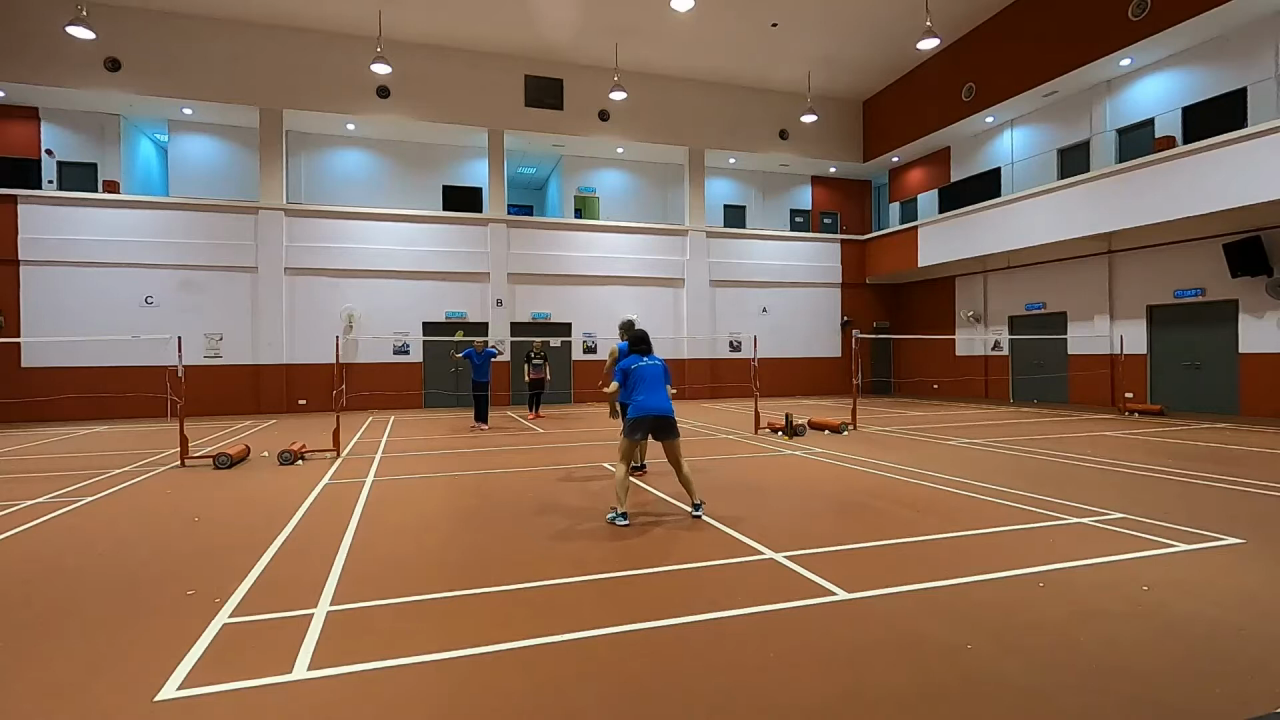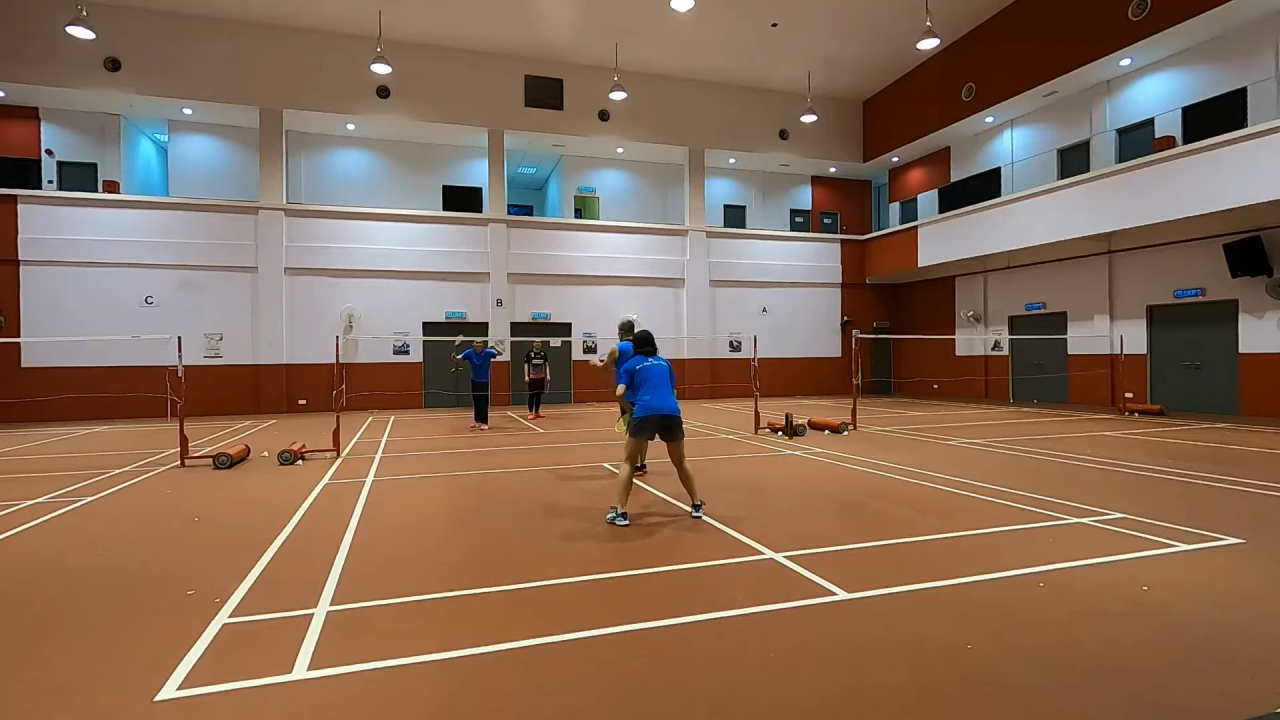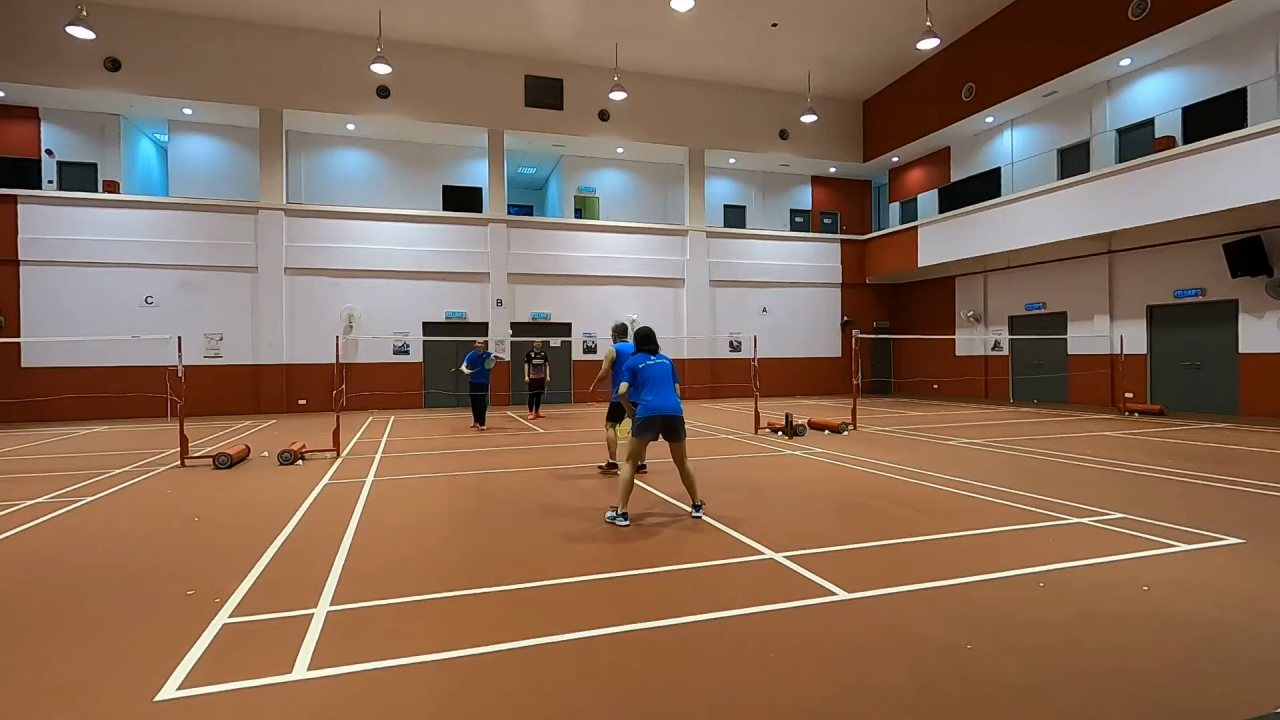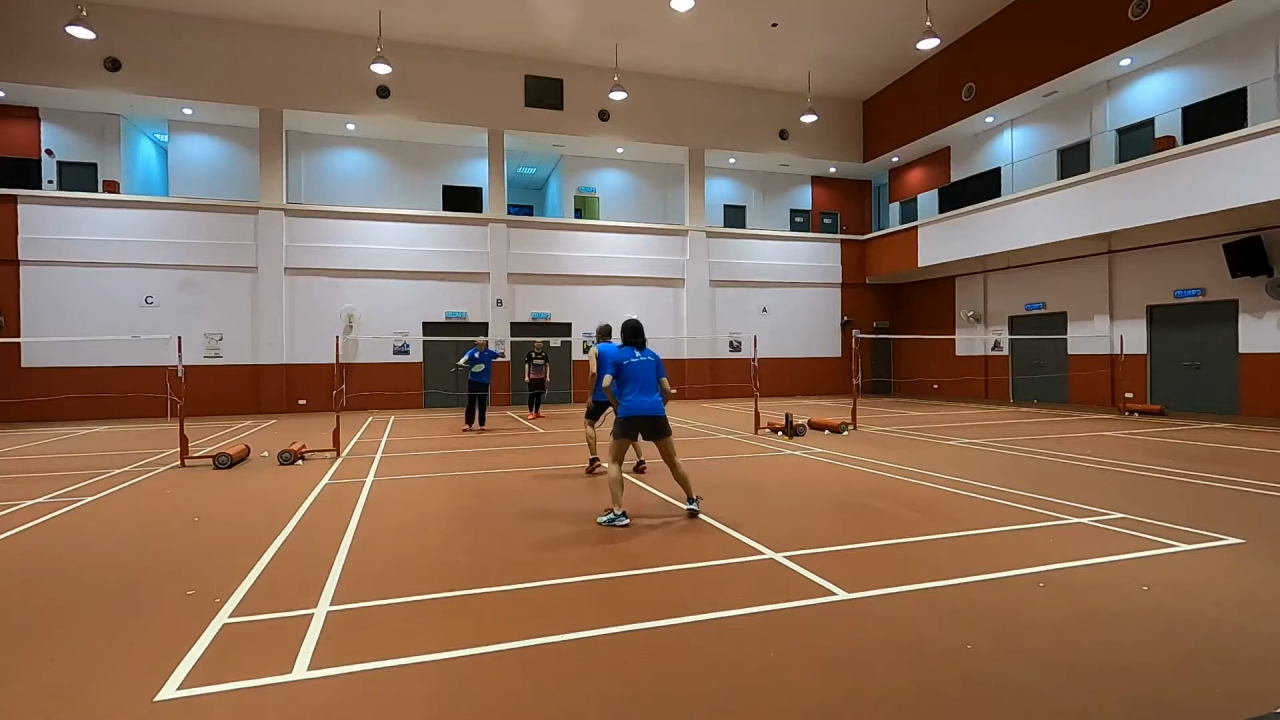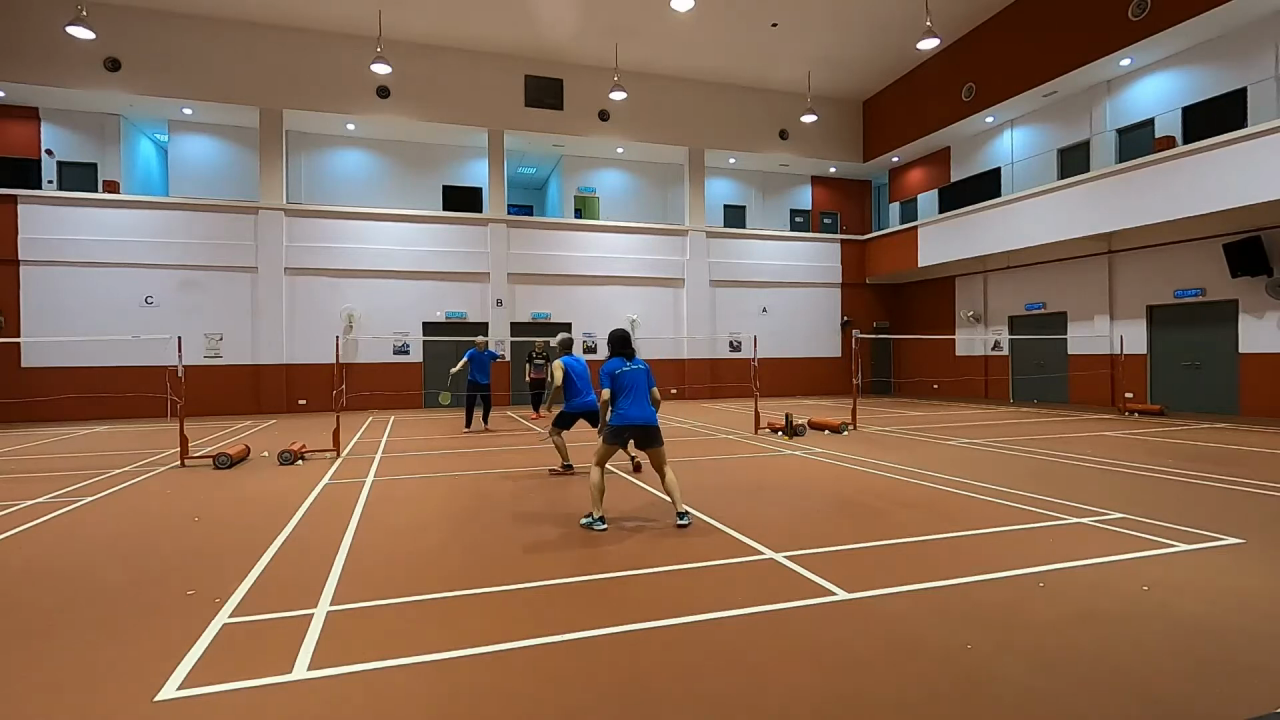
dt=0.3s
person 1, frame 1
left shoulder: (625, 364)
right shoulder: (660, 363)
left elbow: (611, 390)
right elbow: (668, 393)
left hip: (639, 413)
right hip: (665, 412)
left knee: (623, 462)
right knee: (678, 461)
left ankle: (621, 512)
right ankle: (696, 504)
person 1, frame 2
left shoulder: (631, 365)
right shoulder: (665, 363)
left elbow: (619, 393)
left wrist: (629, 410)
left hip: (645, 413)
right hip: (671, 412)
left knee: (629, 462)
right knee: (680, 462)
left ankle: (621, 512)
right ankle: (697, 505)
person 1, frame 3
left shoulder: (632, 362)
right shoulder: (666, 361)
left elbow: (622, 392)
left wrist: (630, 410)
left hip: (647, 413)
right hip: (674, 412)
left knee: (631, 461)
right knee: (682, 462)
left ankle: (621, 512)
right ankle: (697, 505)
person 1, frame 4
left shoulder: (616, 356)
right shoulder: (653, 356)
left elbow: (606, 385)
right elbow: (666, 388)
left wrist: (616, 405)
left hip: (629, 413)
right hip: (655, 412)
left knee: (614, 461)
right knee: (672, 460)
left ankle: (618, 512)
right ankle: (692, 500)
person 1, frame 5
left shoulder: (608, 367)
right shoulder: (642, 365)
left elbow: (605, 398)
right elbow: (657, 398)
left wrist: (603, 422)
left hip: (621, 422)
right hip: (648, 421)
left knee: (597, 465)
right knee: (663, 468)
left ankle: (597, 517)
right ankle: (681, 513)
person 2, frame 1
left shoulder: (617, 349)
left elbow: (606, 372)
left wrist: (603, 383)
left hip: (626, 396)
left ankle: (636, 466)
right ankle: (642, 464)
person 2, frame 2
left shoulder: (617, 349)
left elbow: (602, 366)
left wrist: (596, 363)
left hip: (626, 396)
left ankle: (636, 466)
right ankle: (642, 464)
person 2, frame 3
left shoulder: (612, 350)
right shoulder: (636, 349)
left elbow: (603, 374)
left wrist: (593, 386)
left hip: (621, 395)
left knee: (610, 426)
left ankle: (612, 463)
right ankle: (642, 464)
person 2, frame 4
left shoulder: (595, 350)
left elbow: (593, 372)
left wrist: (590, 395)
left hip: (602, 394)
left knee: (589, 423)
left ankle: (594, 458)
right ankle: (640, 461)
person 2, frame 5
left shoulder: (558, 363)
right shoulder: (581, 361)
left elbow: (558, 384)
left wrist: (549, 403)
left hip: (573, 407)
right hip: (591, 404)
left knee: (554, 431)
left ankle: (567, 465)
right ankle: (633, 457)
